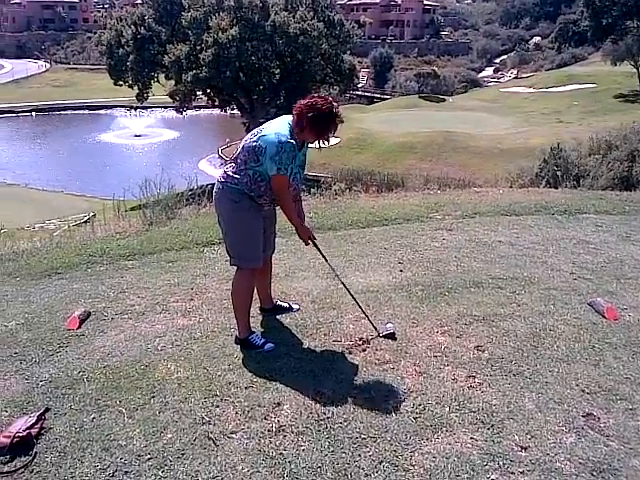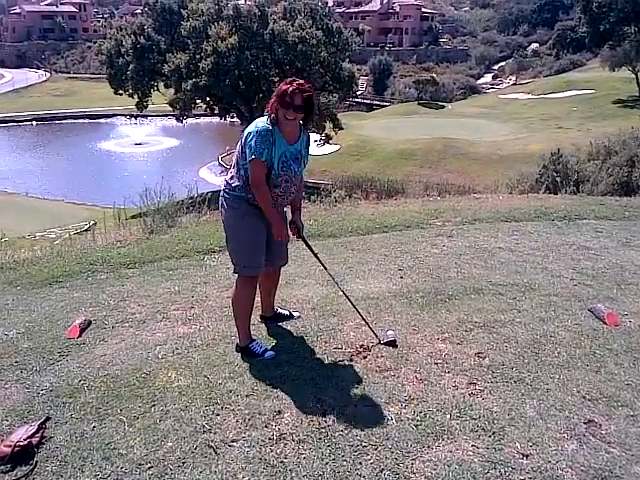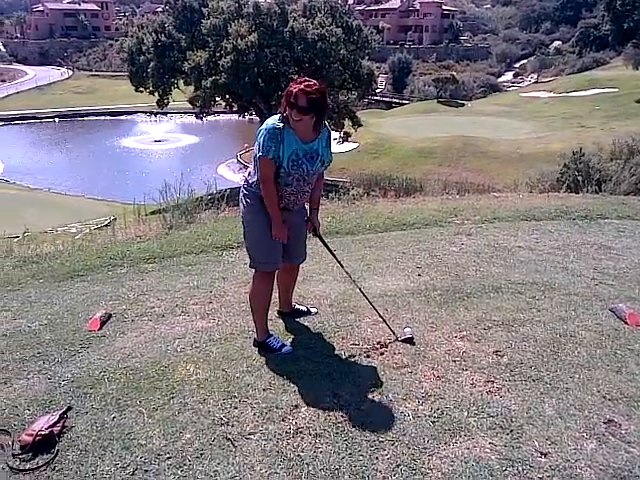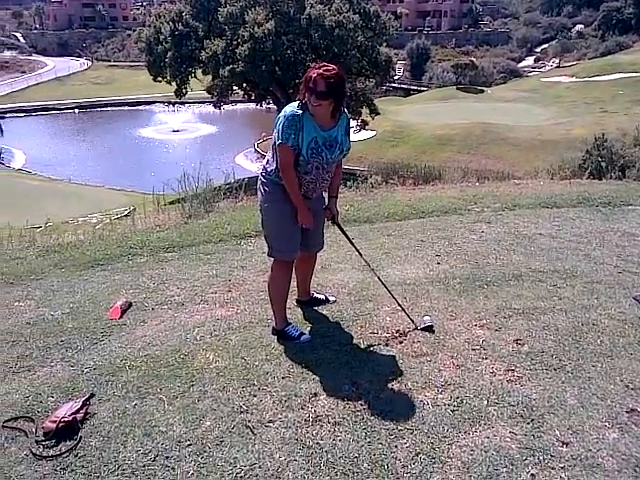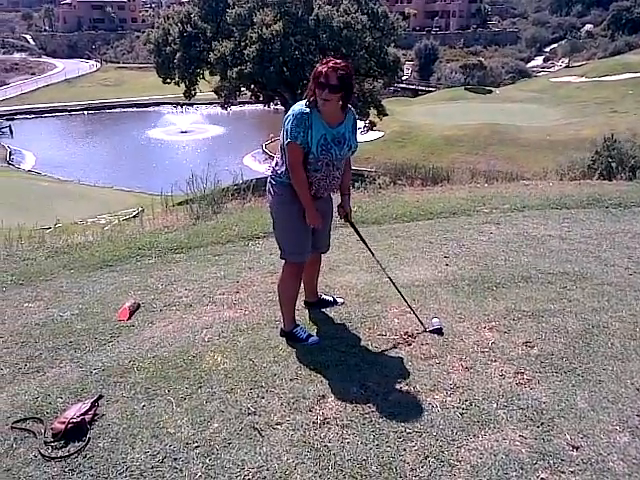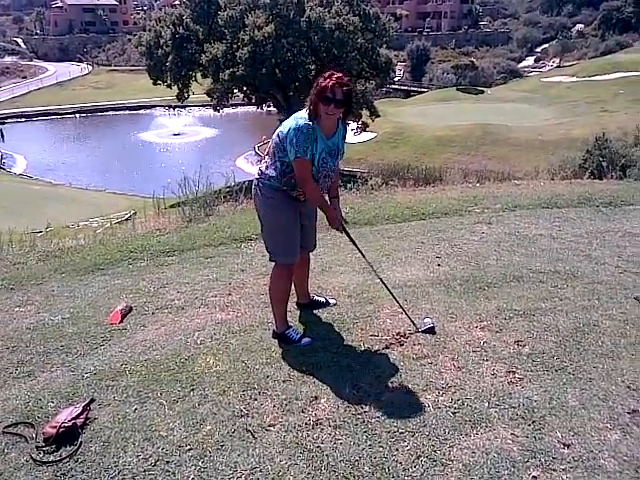
dt=0.4s
person 1, frame 1
left shoulder: (298, 133)
right shoulder: (281, 143)
left elbow: (293, 178)
right elbow: (281, 192)
left wrist: (299, 208)
right wrist: (300, 225)
left hip: (260, 198)
right hip: (237, 199)
left knee: (264, 256)
right knee: (249, 266)
left ankle: (267, 304)
right ankle: (244, 333)
person 1, frame 2
left shoulder: (302, 135)
right shoulder: (261, 132)
left elbow: (297, 177)
right elbow: (257, 183)
left wrist: (296, 214)
right wrist: (276, 222)
left hip: (272, 207)
right hip: (242, 206)
left knee: (274, 264)
right knee: (249, 273)
left ankle: (268, 312)
right ankle: (244, 341)
person 1, frame 3
left shoulder: (323, 133)
right shoulder: (273, 130)
left elbow: (318, 175)
right elbow: (266, 180)
left wrist: (313, 212)
right wrist: (276, 221)
left hip: (295, 205)
right hip: (261, 204)
left knee: (292, 261)
right knee: (266, 269)
left ankle: (286, 307)
right ankle: (262, 335)
person 1, frame 4
left shoulder: (342, 120)
right shoulder: (292, 117)
left elbow: (336, 163)
right elbow: (286, 168)
left wrist: (332, 200)
right wrist: (301, 208)
left hip: (312, 193)
right hip: (280, 192)
left knee: (310, 249)
right knee: (285, 257)
left ankle: (305, 296)
right ankle: (280, 324)
person 1, frame 5
left shoulder: (349, 118)
right shoulder: (300, 115)
left elbow: (345, 161)
right elbow: (295, 167)
left wrist: (345, 198)
right wrist: (309, 209)
left hip: (320, 193)
right hip: (289, 193)
left knee: (315, 251)
right knee: (295, 259)
left ankle: (312, 297)
right ankle: (288, 325)
person 1, frame 6
left shoulder: (339, 127)
right shoulder: (301, 128)
left elbow: (332, 166)
right elbow: (305, 179)
left wrist: (335, 202)
right wrist: (329, 212)
left hip: (301, 194)
right hip: (276, 194)
left knee: (303, 250)
right knee: (285, 260)
left ankle: (304, 298)
right ankle: (281, 327)
